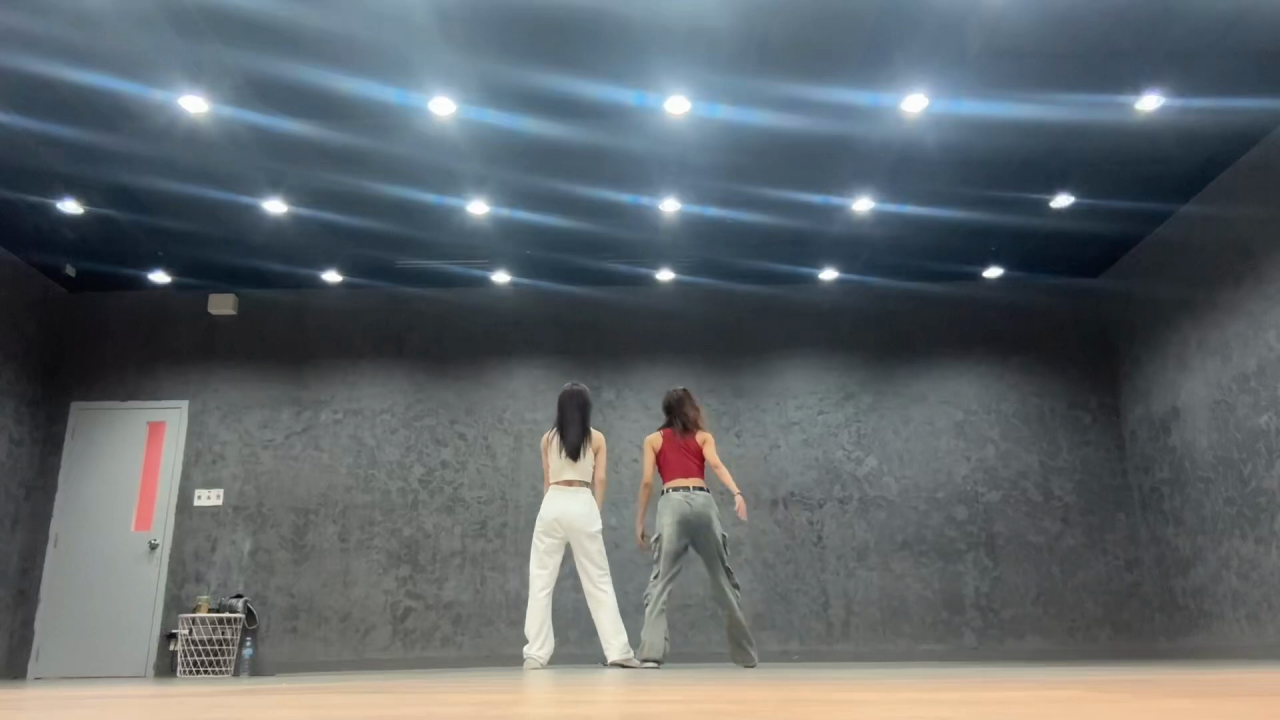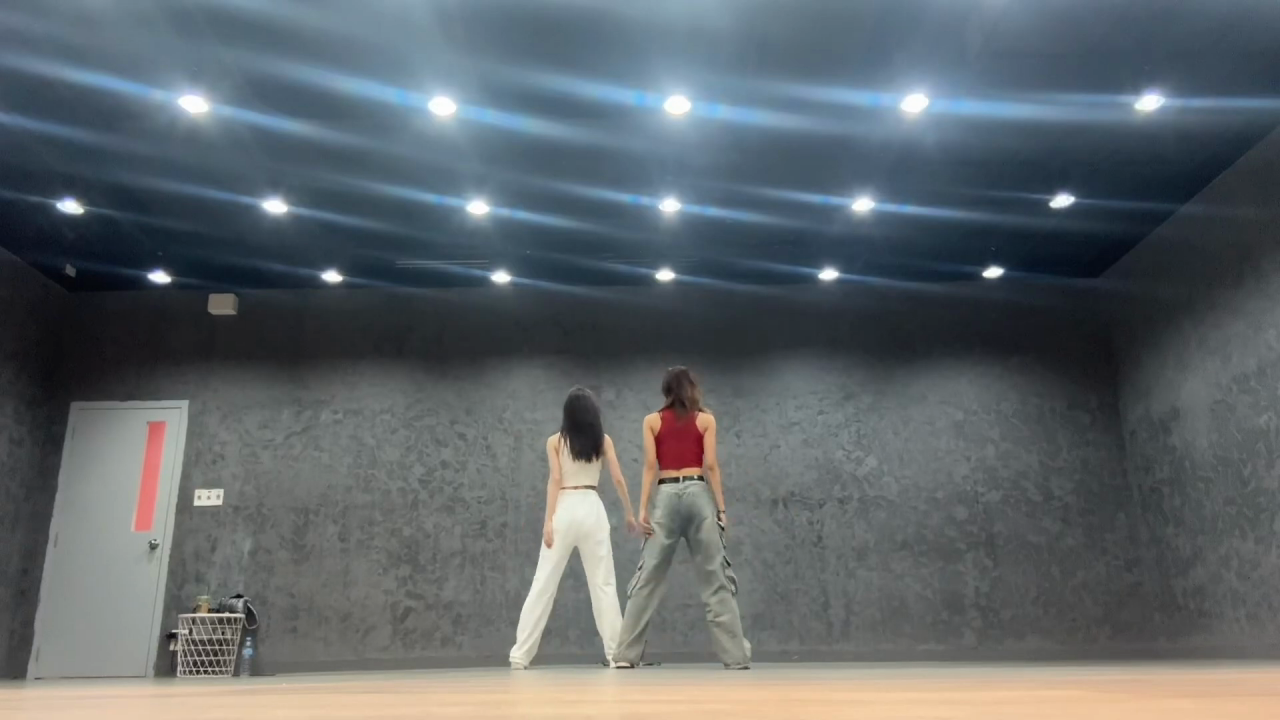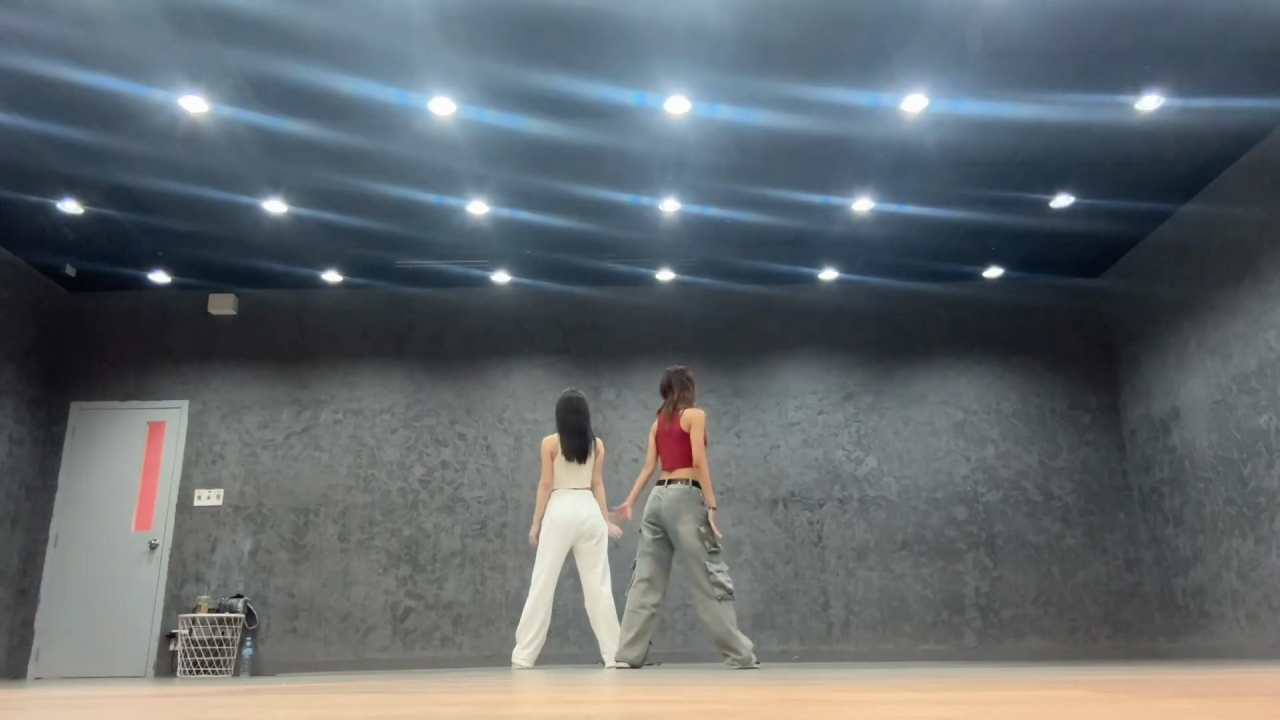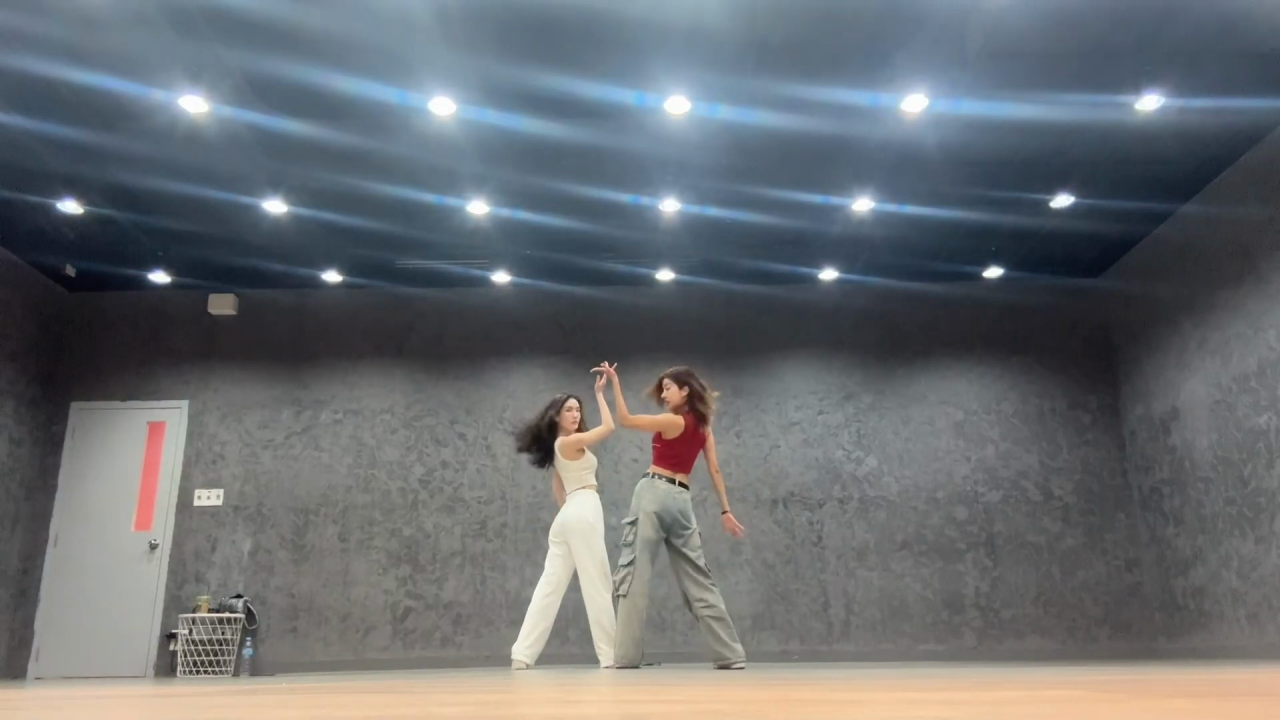
dt=0.7s
person 1, frame 1
left shoulder: (654, 440)
right shoulder: (703, 436)
left elbow: (647, 481)
right elbow: (717, 465)
left wrist: (640, 523)
right wrist: (737, 494)
left hip: (672, 504)
right hip: (703, 503)
left knee: (662, 581)
right knee: (723, 580)
left ankle: (651, 654)
right ankle: (744, 654)
person 1, frame 2
left shoulder: (652, 421)
right shoulder: (706, 420)
left elbow: (650, 466)
right elbow: (711, 466)
left wrist: (643, 508)
right wrist: (721, 508)
left hip: (666, 496)
right hip: (698, 494)
left knee: (647, 577)
right knee: (716, 577)
left ankle: (626, 655)
right ankle: (735, 655)
person 1, frame 3
left shoulder: (659, 421)
right shoulder: (695, 415)
left elbow: (649, 466)
right elbow: (699, 463)
left wrist: (629, 502)
right wrist: (711, 506)
left hip: (658, 499)
right hip: (685, 498)
left knee: (646, 581)
right knee: (709, 578)
left ankle: (628, 654)
right ankle: (740, 655)
person 1, frame 4
left shoulder: (673, 421)
right shoulder: (702, 424)
left elbow: (625, 420)
right elbow: (715, 469)
left wrist: (614, 381)
right wrist: (725, 511)
left hip: (653, 493)
right hip: (680, 500)
left knee: (634, 573)
right knee: (698, 578)
left ankle: (626, 655)
right ankle: (730, 654)
person 2, frame 1
left shoulder: (548, 438)
right shoulder: (596, 438)
left elbow: (547, 480)
right elbow: (600, 480)
right wrist: (596, 515)
left hip: (553, 505)
right hip: (582, 505)
left knee: (541, 582)
right knee: (599, 581)
left ankle: (535, 654)
right ankle: (618, 651)
person 2, frame 2
left shoulder: (555, 441)
right shoulder: (604, 440)
left elbow: (555, 480)
right elbow: (618, 479)
left wrist: (548, 520)
right wrist: (630, 514)
left hip: (563, 509)
right hip: (591, 509)
left knee: (543, 584)
right knee: (603, 584)
left ankle: (520, 655)
right ankle: (617, 654)
person 2, frame 3
left shoulder: (550, 443)
right shoulder: (596, 443)
left elbow: (545, 485)
right elbow: (597, 485)
left wrist: (536, 523)
right wrist: (608, 520)
left hip: (559, 511)
right hip: (588, 511)
left knee: (542, 584)
right knee: (598, 585)
left ankle: (524, 655)
right ankle: (613, 654)
person 2, frame 4
left shoulder: (555, 447)
right shoulder: (570, 442)
right elbow: (609, 427)
right wrist: (599, 394)
left hip: (567, 516)
right hip: (584, 512)
left knee: (550, 586)
right knee: (597, 584)
left ankle: (523, 653)
right ankle: (609, 654)
